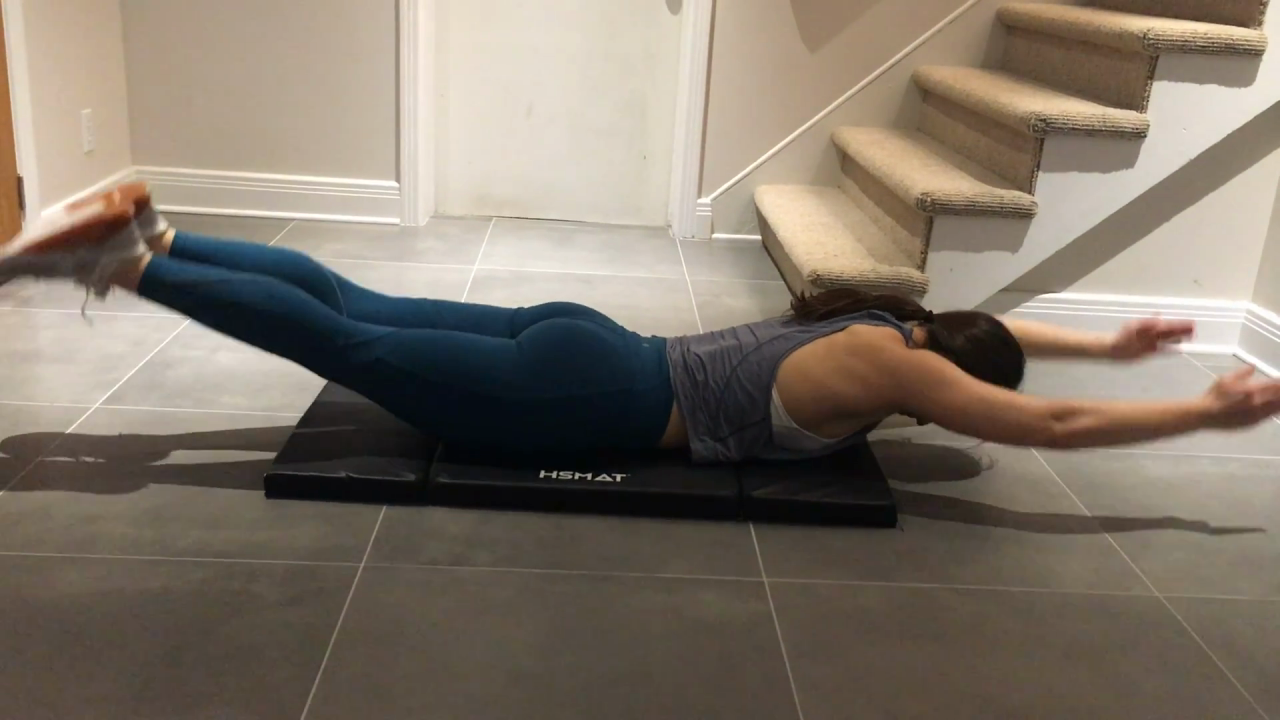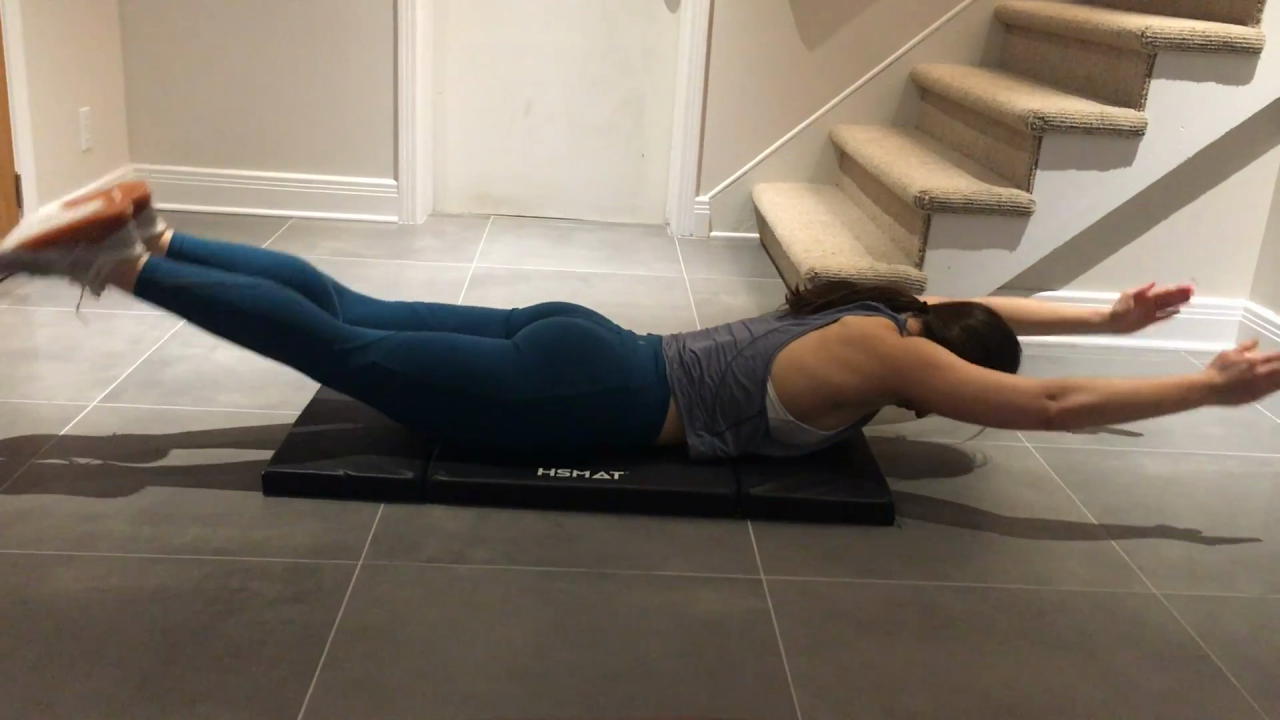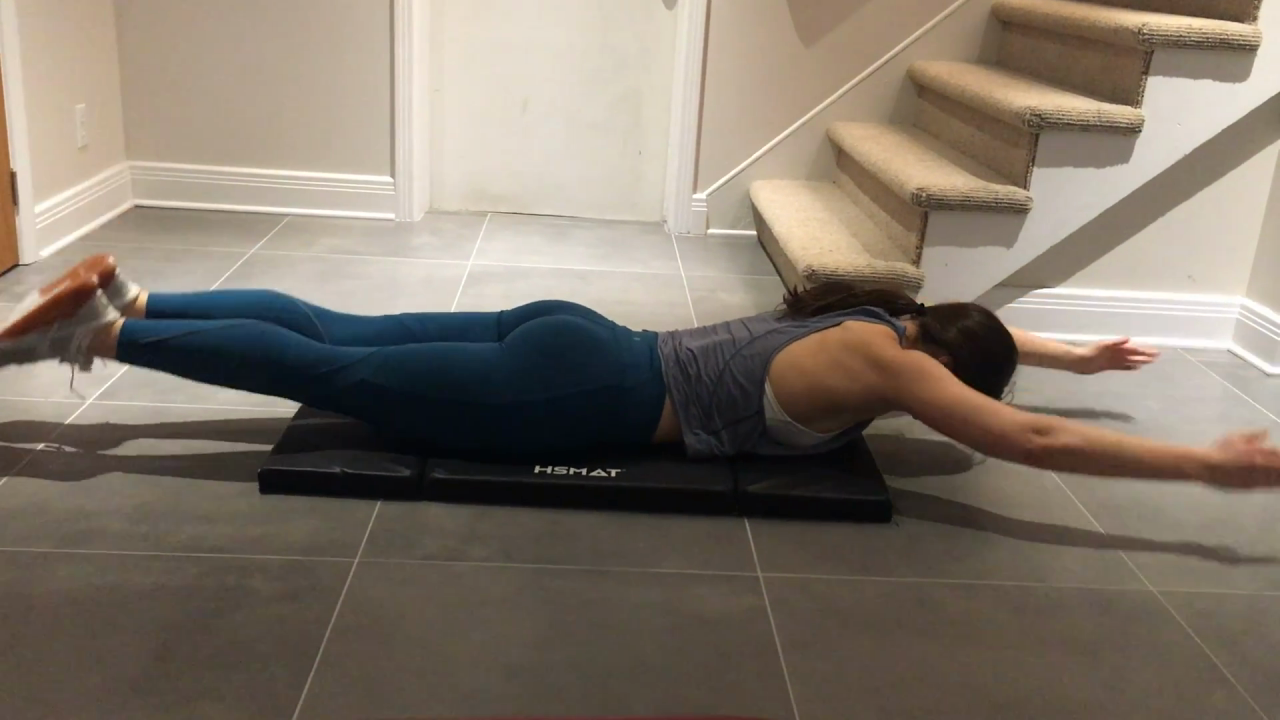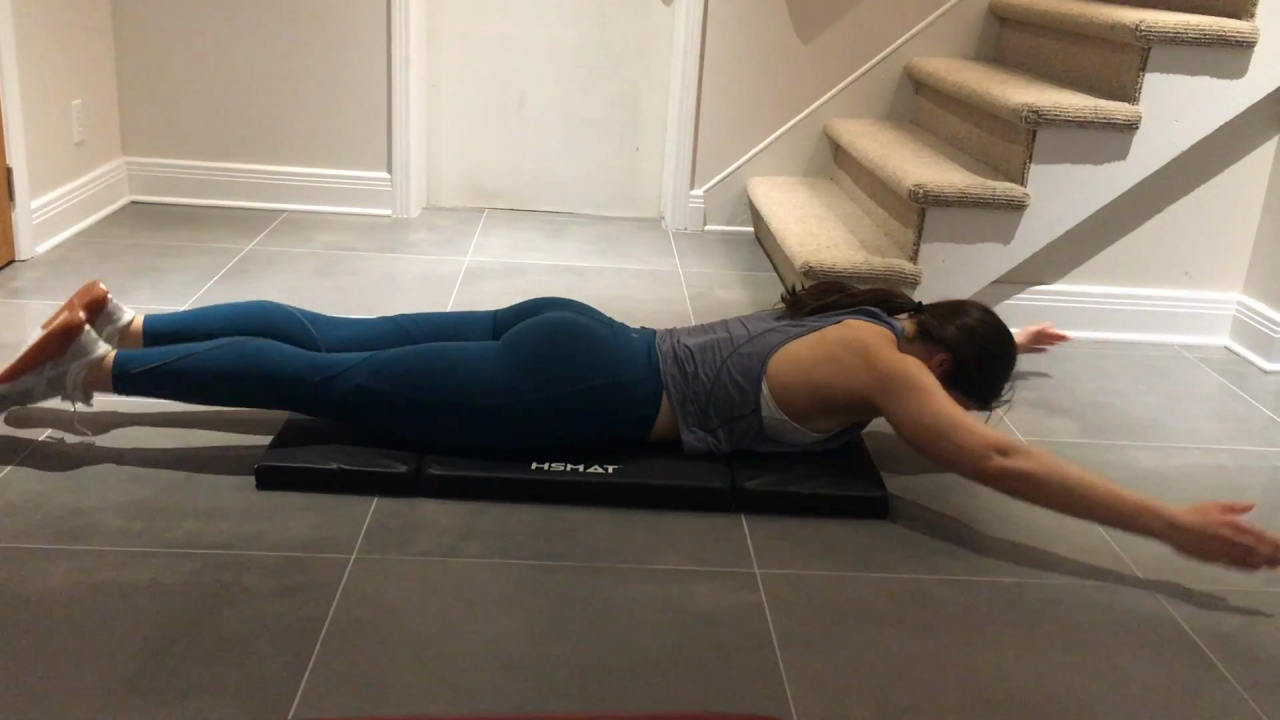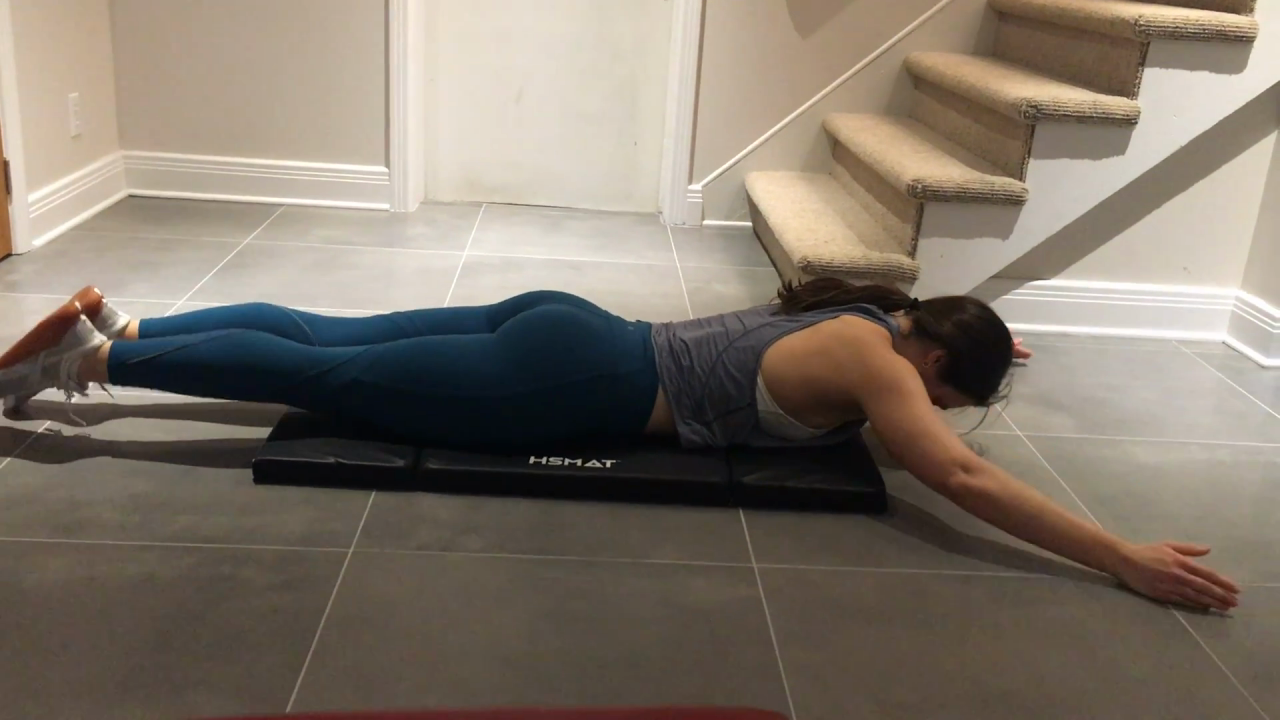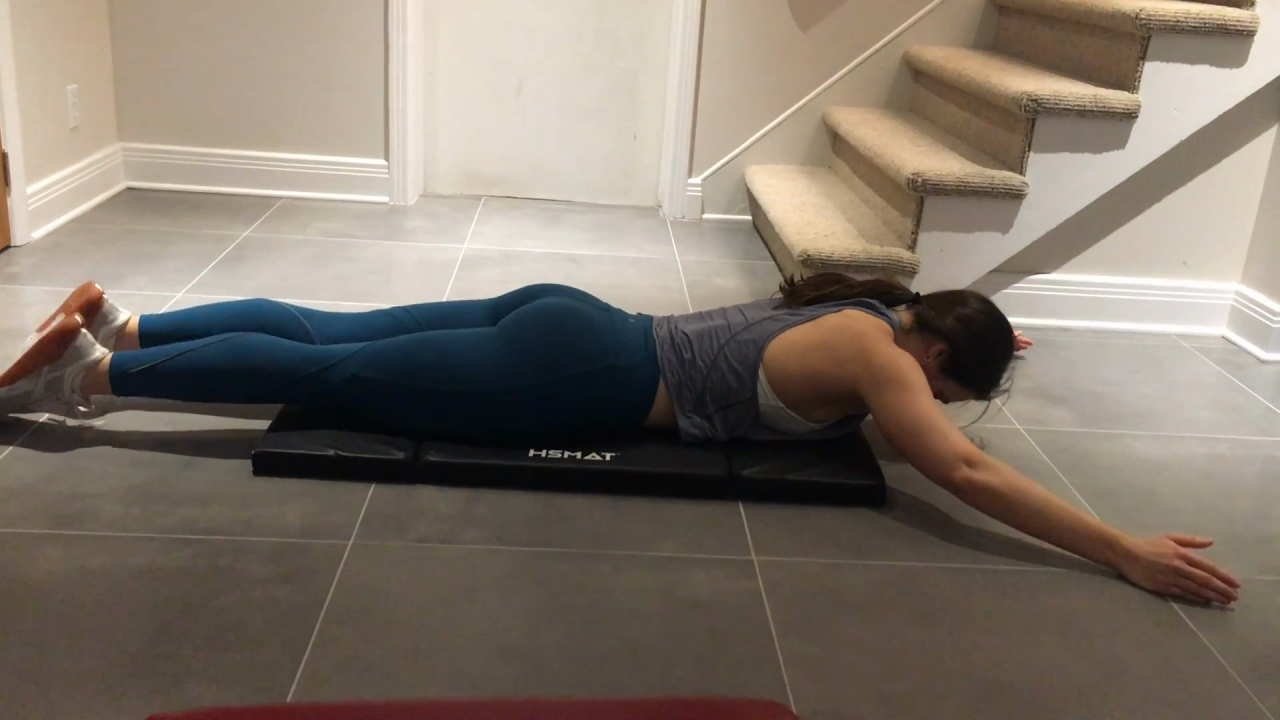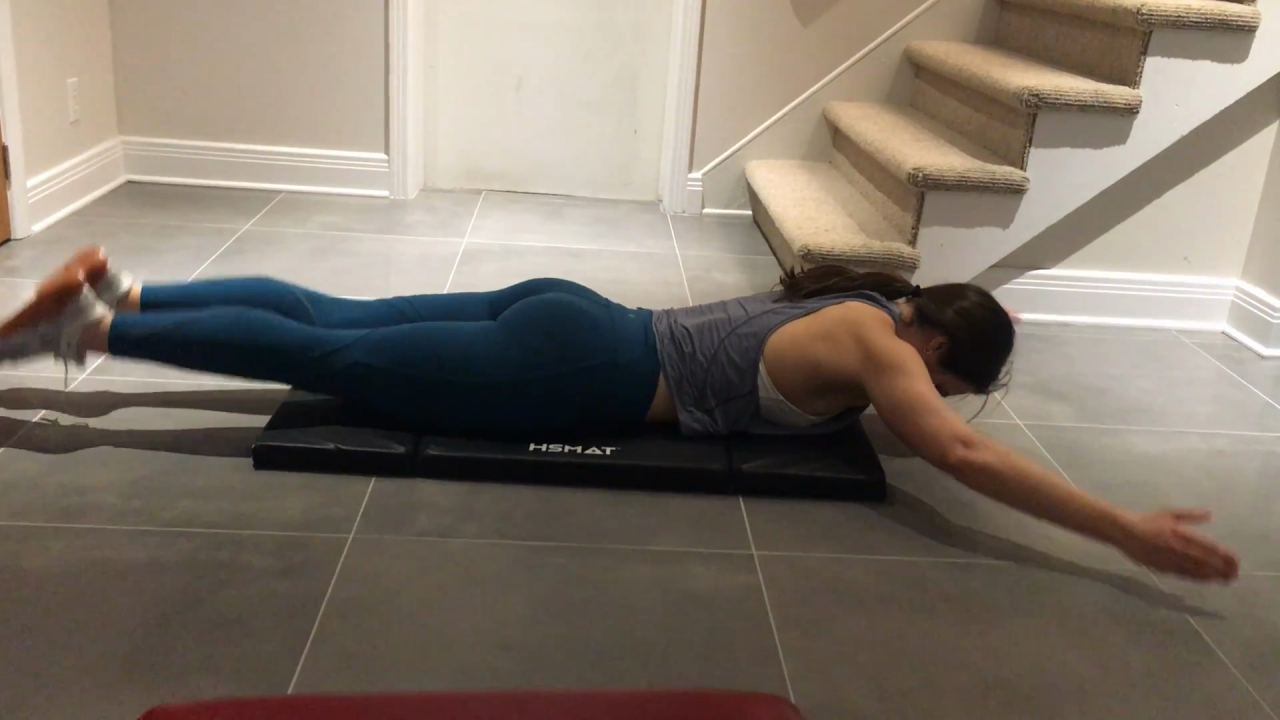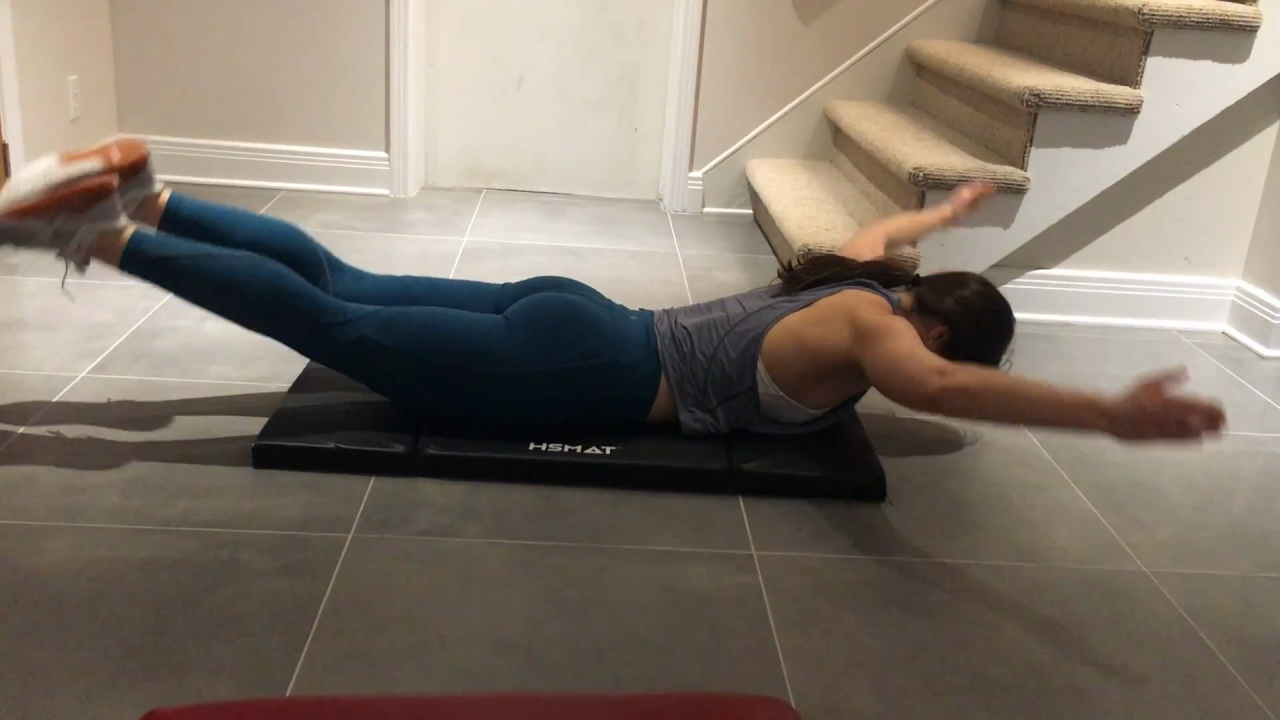
dt=0.2s
person 1, frame 1
left shoulder: (891, 321)
right shoulder: (889, 366)
left elbow: (989, 334)
right elbow: (1046, 425)
left wrist: (1112, 342)
left hip: (574, 344)
right hip: (584, 398)
left knee: (353, 315)
right knee: (350, 350)
left ankle: (148, 233)
right ankle: (128, 262)
person 1, frame 2
left shoulder: (886, 315)
right shoulder: (885, 357)
left elbow: (984, 309)
right elbow: (1044, 404)
left wrist: (1110, 316)
left hip: (572, 344)
right hip: (581, 399)
left knee: (345, 318)
right knee: (340, 353)
left ankle: (150, 236)
right ankle: (125, 260)
person 1, frame 3
left shoulder: (880, 320)
right shoulder: (881, 363)
left elbow: (971, 345)
right elbow: (1027, 440)
left wrist: (1075, 352)
left hip: (568, 347)
right hip: (576, 398)
left knee: (337, 335)
right knee: (336, 374)
left ankle: (124, 299)
person 1, frame 4
left shoulder: (874, 320)
right shoulder: (879, 364)
left elbow: (953, 357)
right elbow: (998, 459)
left wrist: (1006, 335)
right wrist: (1174, 524)
left hip: (567, 339)
right hip: (577, 392)
left knee: (332, 341)
right knee: (331, 380)
left ankle: (122, 327)
person 1, frame 5
left shoulder: (866, 316)
right shoulder: (872, 367)
right elbow: (965, 476)
left wrist: (984, 337)
right wrist: (1127, 559)
left hip: (564, 332)
right hip: (572, 384)
left knee: (329, 338)
right knee: (330, 374)
left ankle: (113, 326)
person 1, frame 6
left shoulder: (870, 309)
right shoulder: (876, 357)
right elbow: (967, 472)
left wrist: (979, 332)
right wrist: (1127, 553)
left hip: (564, 323)
right hip: (572, 375)
left knee: (329, 334)
right knee: (331, 374)
left ankle: (116, 326)
person 1, frame 7
left shoulder: (866, 302)
right shoulder: (875, 349)
right elbow: (963, 453)
left wrist: (980, 318)
right wrist: (1126, 528)
left hip: (562, 317)
right hip: (572, 371)
left knee: (334, 321)
right knee: (329, 357)
left ankle: (119, 293)
person 1, frame 8
left shoulder: (853, 279)
right shoulder: (868, 326)
left elbow: (893, 233)
right elbow: (931, 385)
left wrist: (955, 205)
right wrist: (1109, 413)
left hip: (562, 322)
right hip: (573, 370)
left knee: (333, 289)
right knee: (330, 331)
left ankle: (144, 195)
right ankle: (105, 236)
